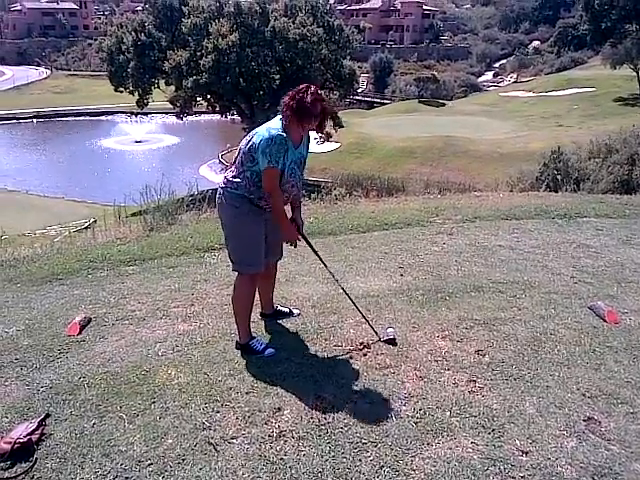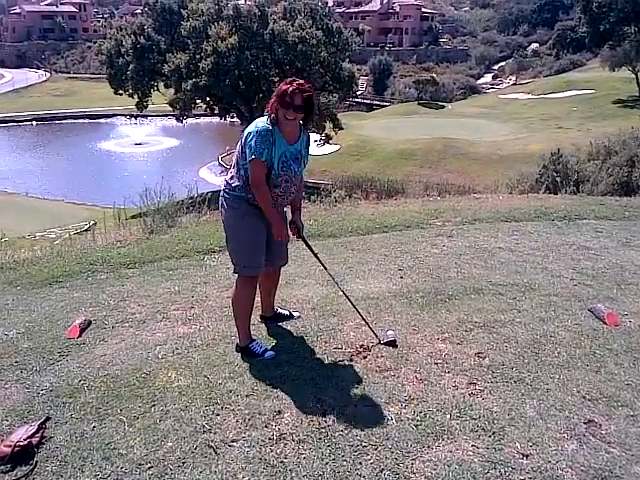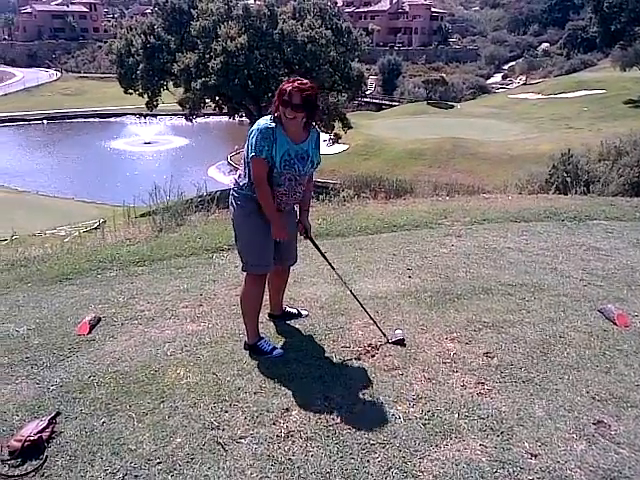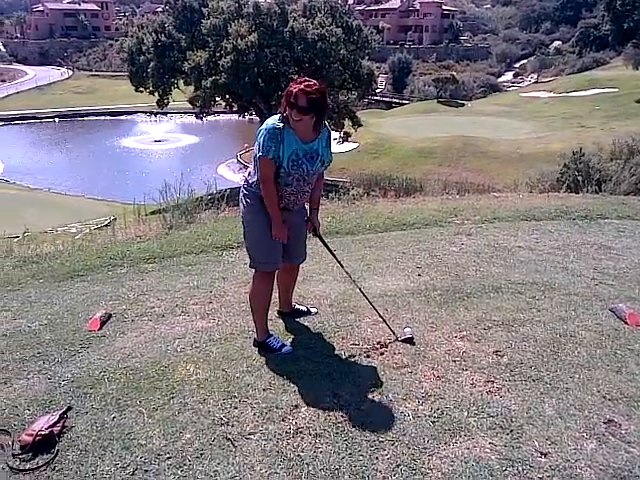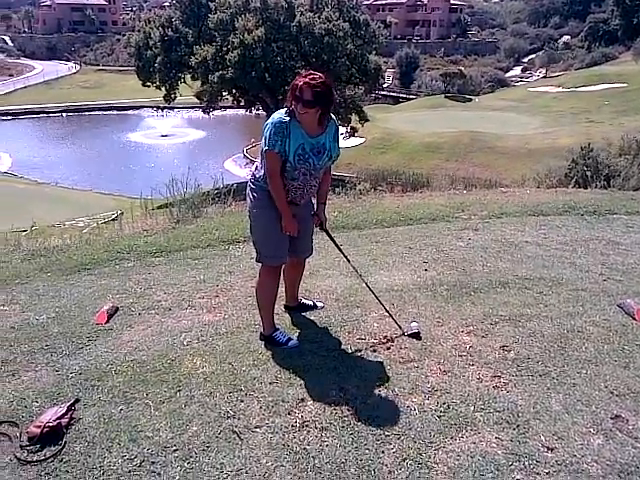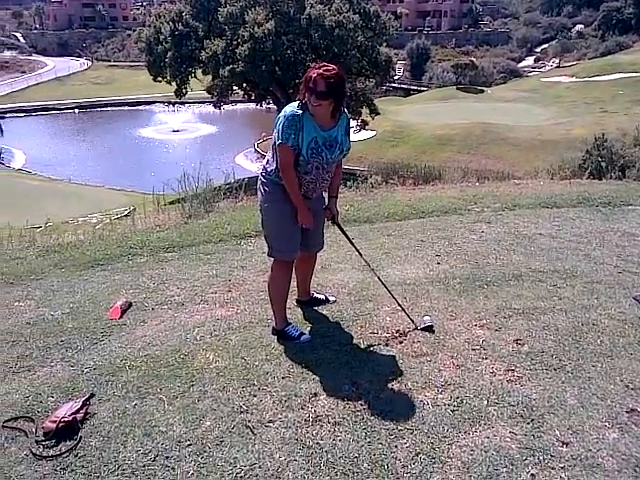
dt=0.2s
person 1, frame 1
left shoulder: (301, 136)
right shoulder: (273, 138)
left elbow: (295, 177)
right elbow: (272, 189)
left wrist: (297, 212)
right wrist: (286, 225)
left hip: (266, 204)
right hip: (240, 204)
left knee: (269, 261)
right knee: (250, 271)
left ankle: (268, 309)
right ankle: (244, 338)
person 1, frame 2
left shoulder: (302, 135)
right shoulder: (261, 132)
left elbow: (297, 177)
right elbow: (257, 183)
left wrist: (296, 214)
right wrist: (276, 222)
left hip: (272, 207)
right hip: (242, 206)
left knee: (274, 264)
right knee: (249, 273)
left ankle: (268, 312)
right ankle: (244, 341)
person 1, frame 3
left shoulder: (312, 134)
right shoulder: (265, 130)
left elbow: (307, 176)
right elbow: (259, 181)
left wrist: (304, 214)
right wrist: (275, 221)
left hip: (284, 207)
right hip: (252, 205)
left knee: (283, 263)
right knee: (258, 271)
left ankle: (277, 310)
right ankle: (253, 338)
person 1, frame 4
left shoulder: (323, 133)
right shoulder: (273, 130)
left elbow: (318, 175)
right elbow: (266, 180)
left wrist: (313, 212)
right wrist: (276, 221)
left hip: (295, 205)
right hip: (261, 204)
left knee: (292, 261)
right knee: (266, 269)
left ankle: (286, 307)
right ankle: (262, 335)
person 1, frame 5
left shoulder: (331, 127)
right shoulder: (279, 124)
left elbow: (325, 169)
right elbow: (273, 175)
left wrist: (320, 206)
right wrist: (286, 215)
left hip: (301, 200)
right hip: (268, 198)
left knee: (298, 255)
right knee: (272, 263)
left ankle: (293, 301)
right ankle: (268, 329)
person 1, frame 6
left shoulder: (342, 120)
right shoulder: (292, 117)
left elbow: (336, 163)
right elbow: (286, 168)
left wrist: (332, 200)
right wrist: (301, 208)
left hip: (312, 193)
right hip: (280, 192)
left knee: (310, 249)
right knee: (285, 257)
left ankle: (305, 296)
right ankle: (280, 324)
